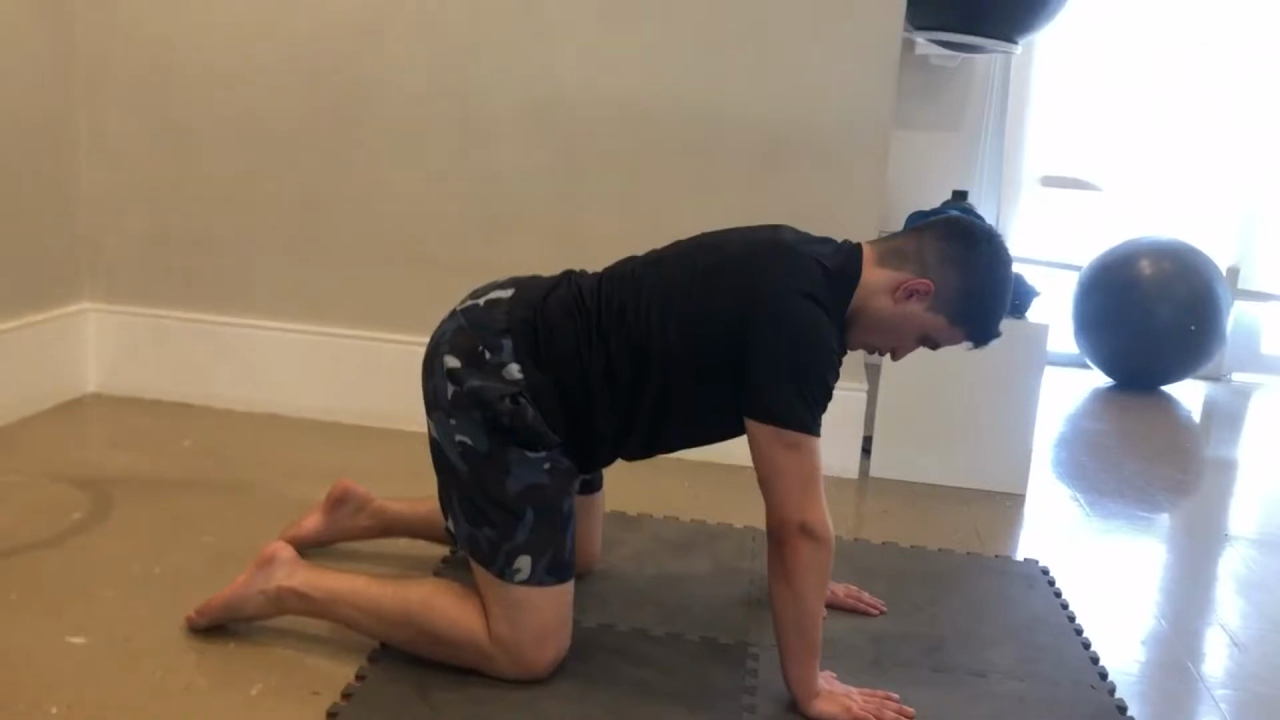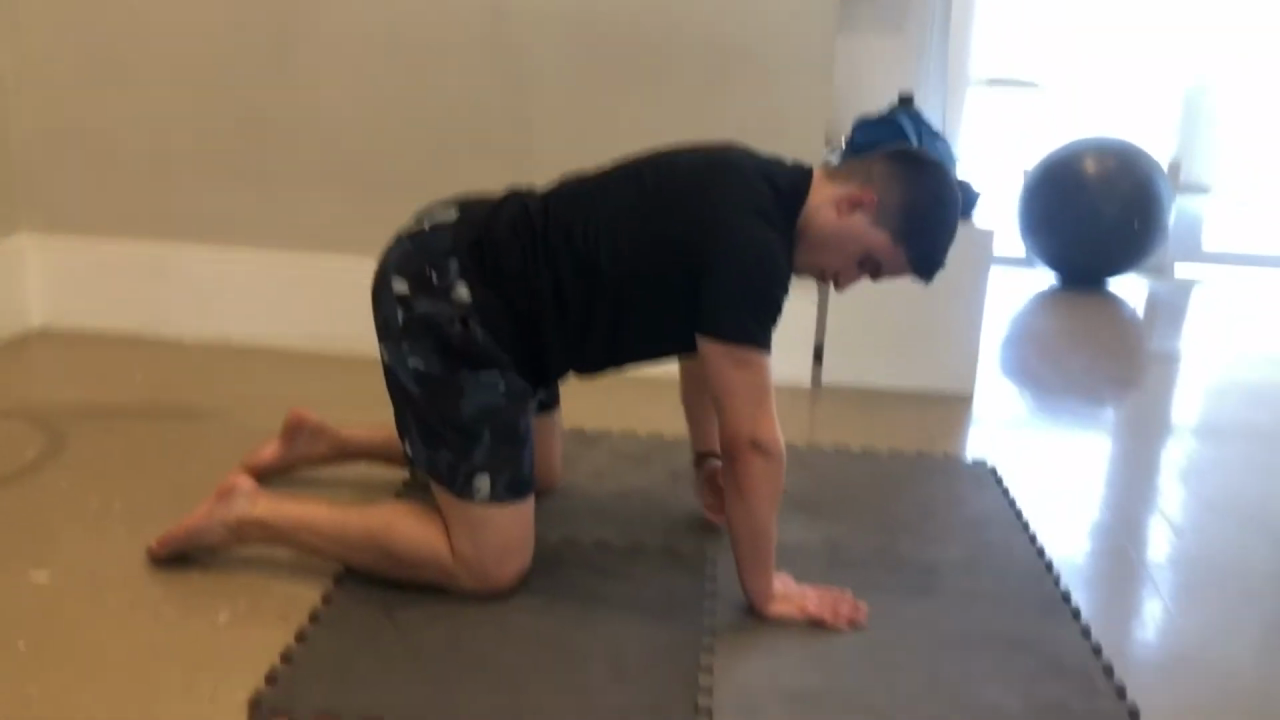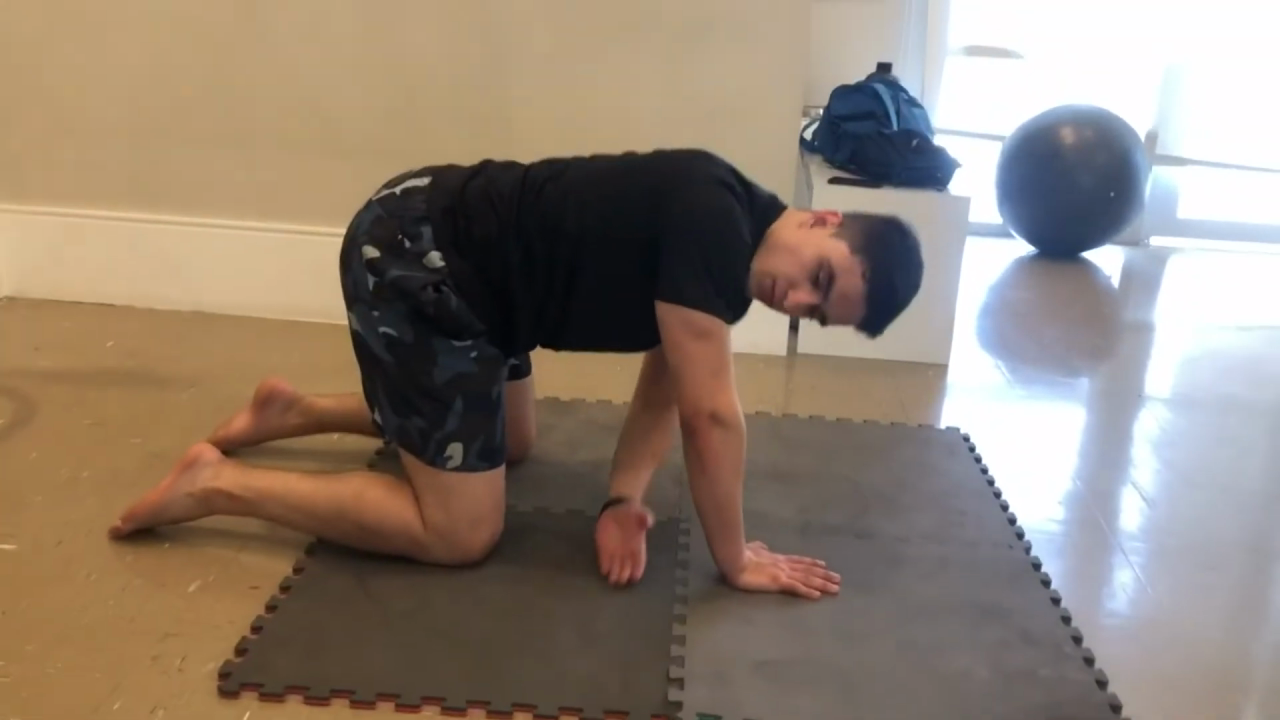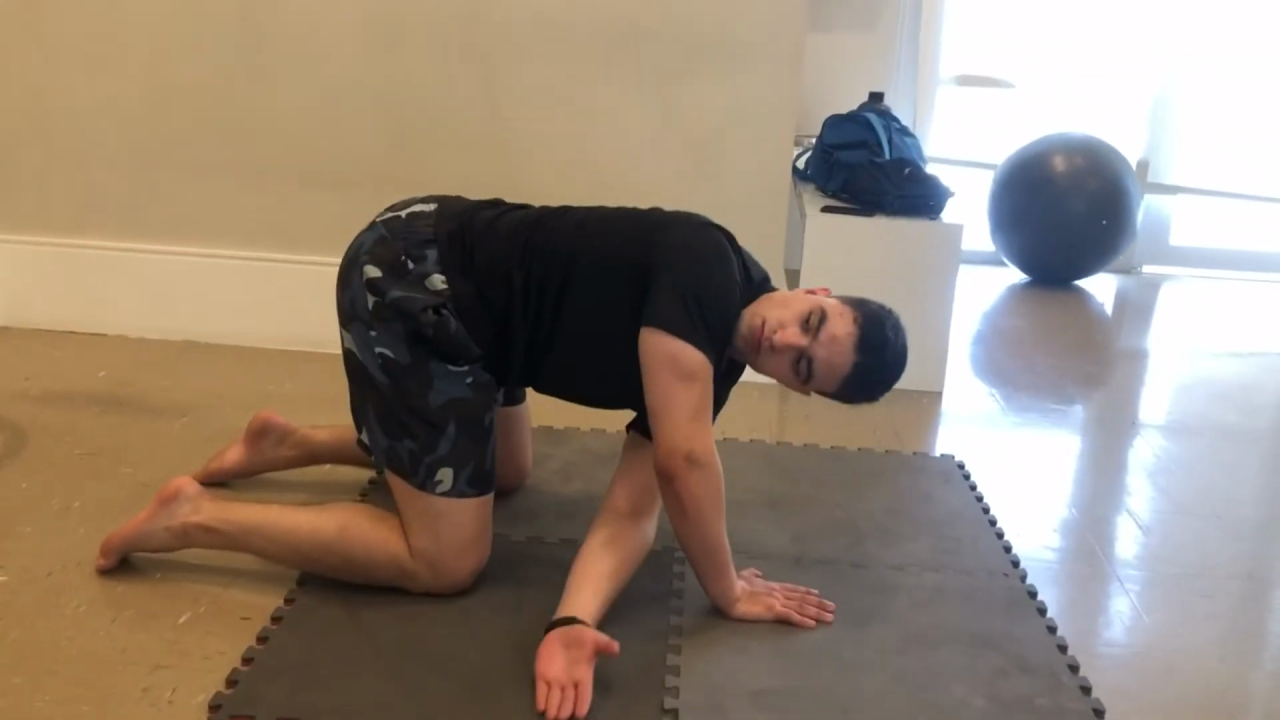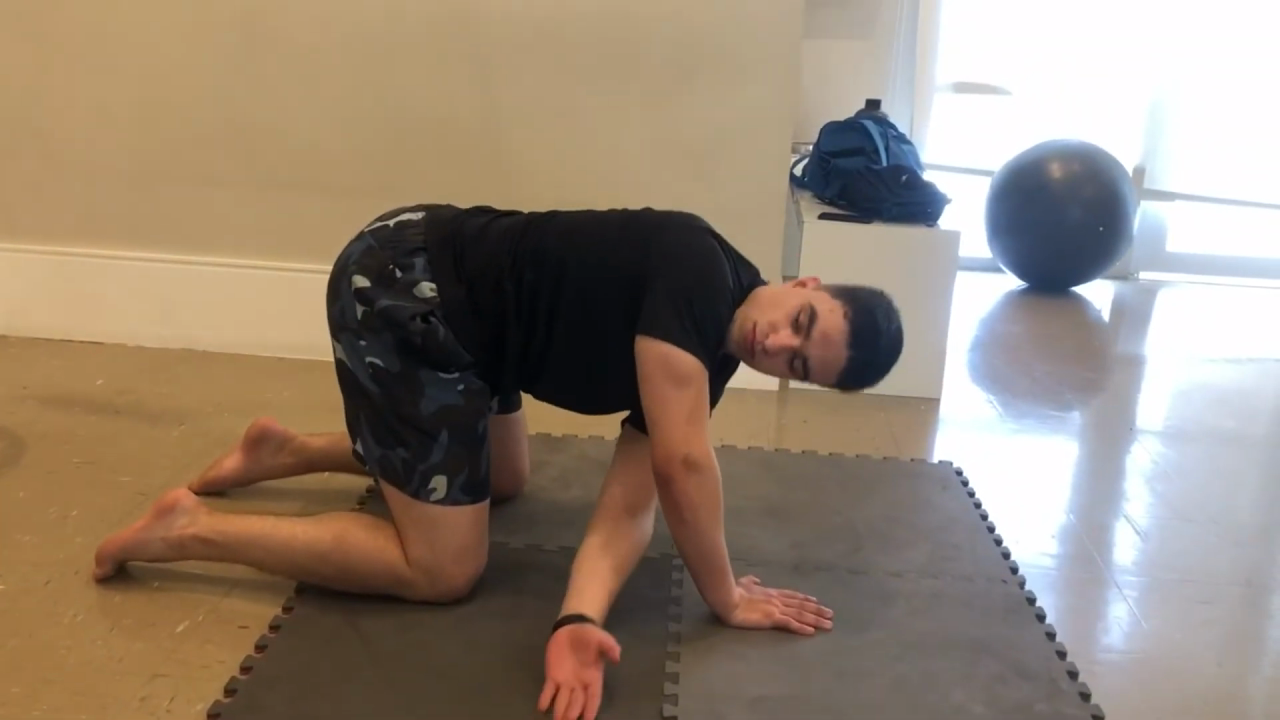
dt=0.5s
person 1, frame 1
left shoulder: (810, 278)
right shoulder: (799, 318)
right elbow: (799, 523)
left wrist: (804, 579)
left hip: (519, 344)
right hip: (494, 378)
left knee: (574, 557)
right knee: (527, 648)
left ankle: (366, 513)
right ankle: (291, 584)
person 1, frame 2
left shoulder: (755, 200)
right shoulder: (750, 236)
left elbow: (698, 333)
right elbow: (754, 439)
left wrist: (708, 460)
right wrist: (765, 589)
left hip: (467, 278)
right hip: (443, 299)
left knee: (536, 475)
right knee: (492, 562)
left ankle: (325, 439)
right ankle: (252, 512)
person 1, frame 3
left shoulder: (733, 251)
right shoulder: (713, 218)
left elbow: (665, 389)
right elbow: (710, 414)
left wrist: (622, 499)
right wrist: (736, 560)
left hip: (446, 255)
right hip: (412, 259)
left knee: (510, 443)
right knee: (462, 532)
left ankle: (295, 408)
right ankle: (219, 483)
person 1, frame 4
left shoulder: (713, 360)
right shoulder: (708, 268)
left elbow: (630, 508)
right elbow: (684, 460)
left wrist: (571, 624)
right wrist: (728, 591)
left hip: (441, 290)
right hip: (409, 279)
left knee: (504, 472)
right knee: (447, 559)
left ankle: (288, 440)
right ankle: (198, 516)
person 1, frame 5
left shoulder: (709, 354)
right shoulder: (696, 271)
left elbow: (630, 503)
right elbow: (682, 464)
left wrist: (578, 621)
right wrist: (727, 596)
left hip: (432, 295)
right hip: (399, 291)
left knee: (502, 481)
right knee: (444, 568)
left ankle: (285, 449)
right ankle: (193, 529)
